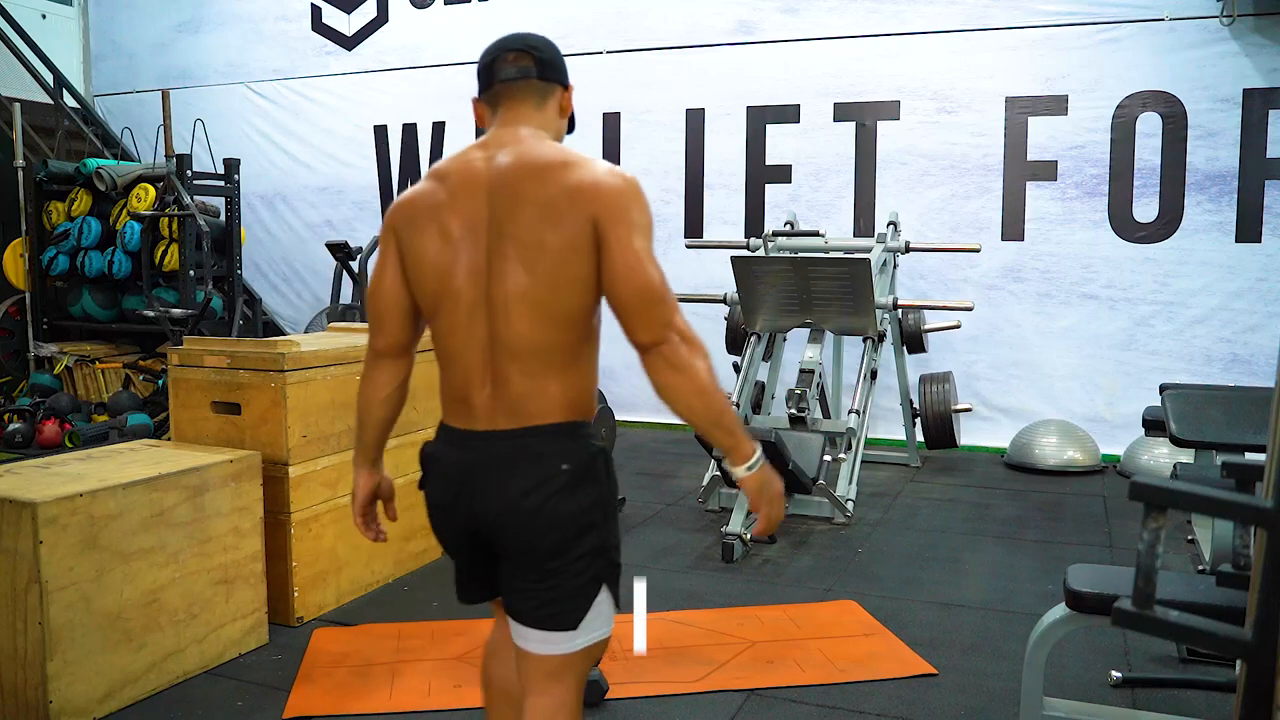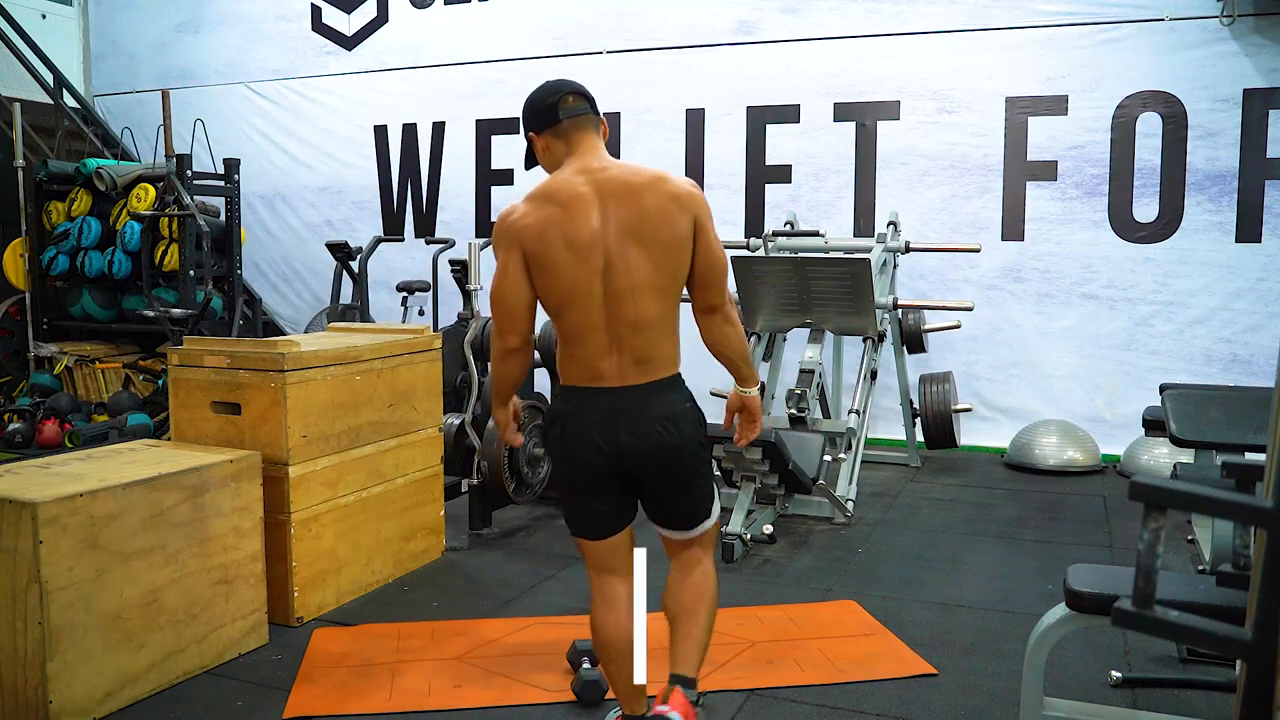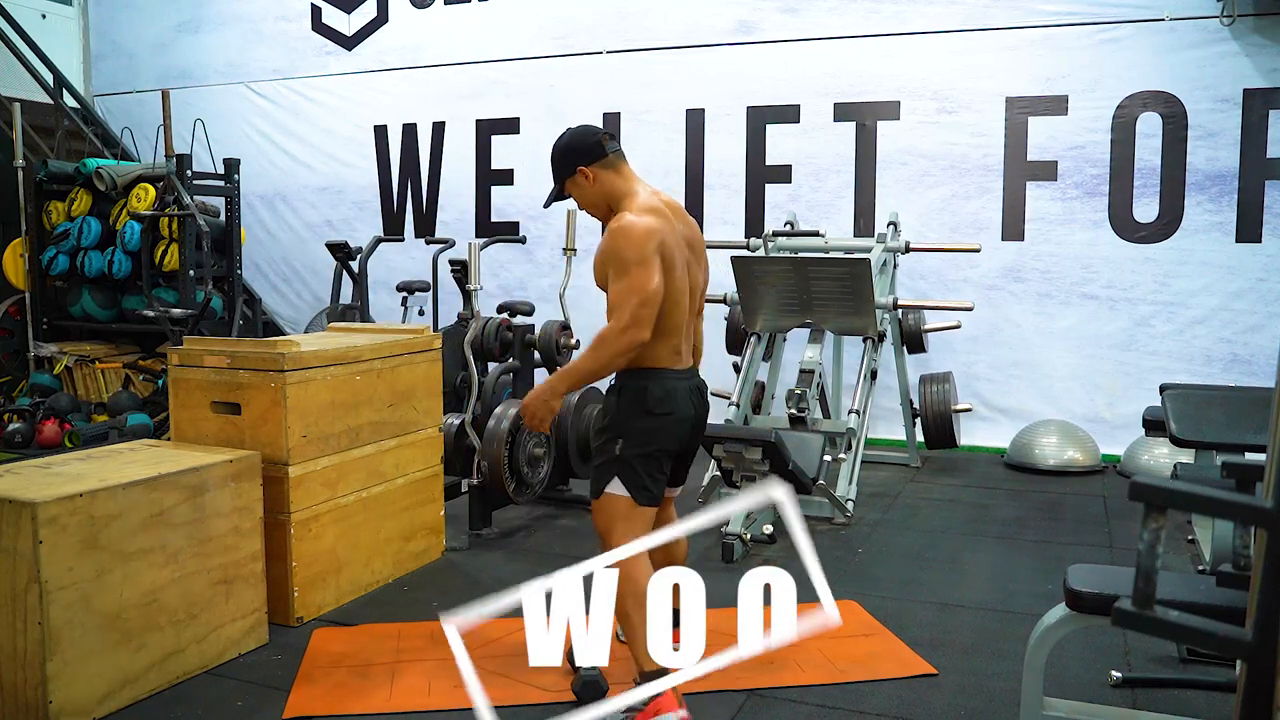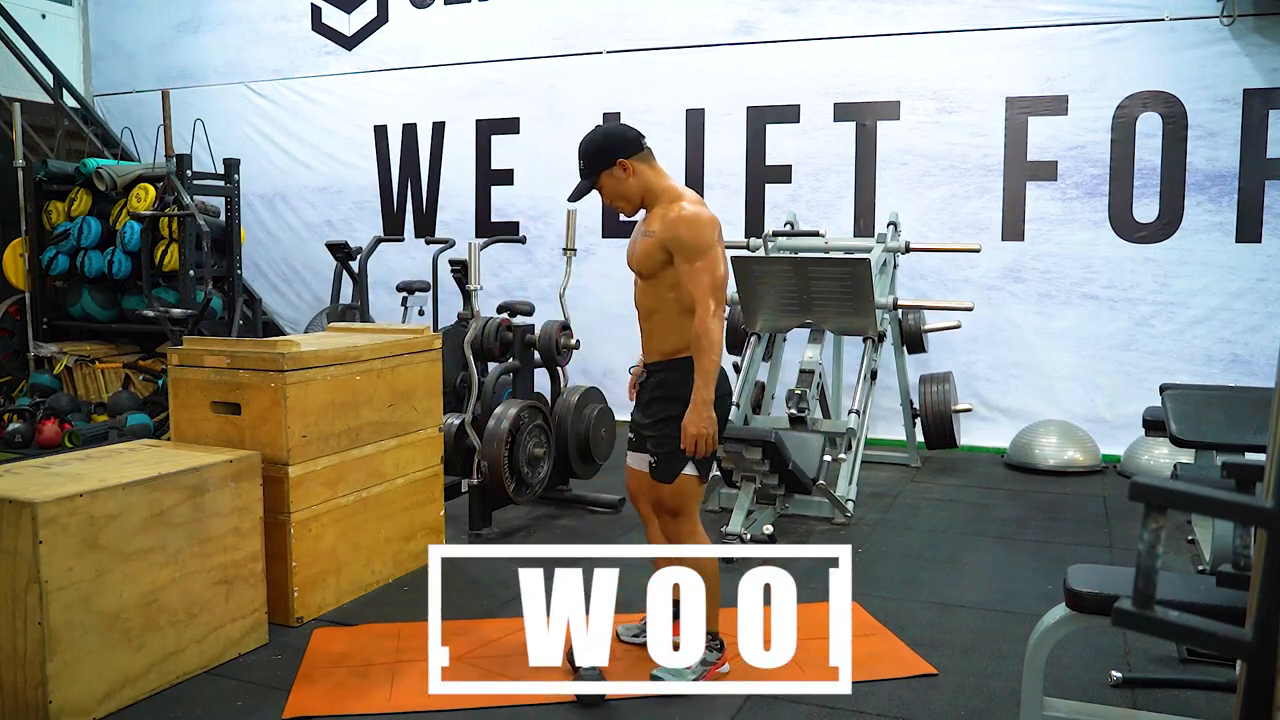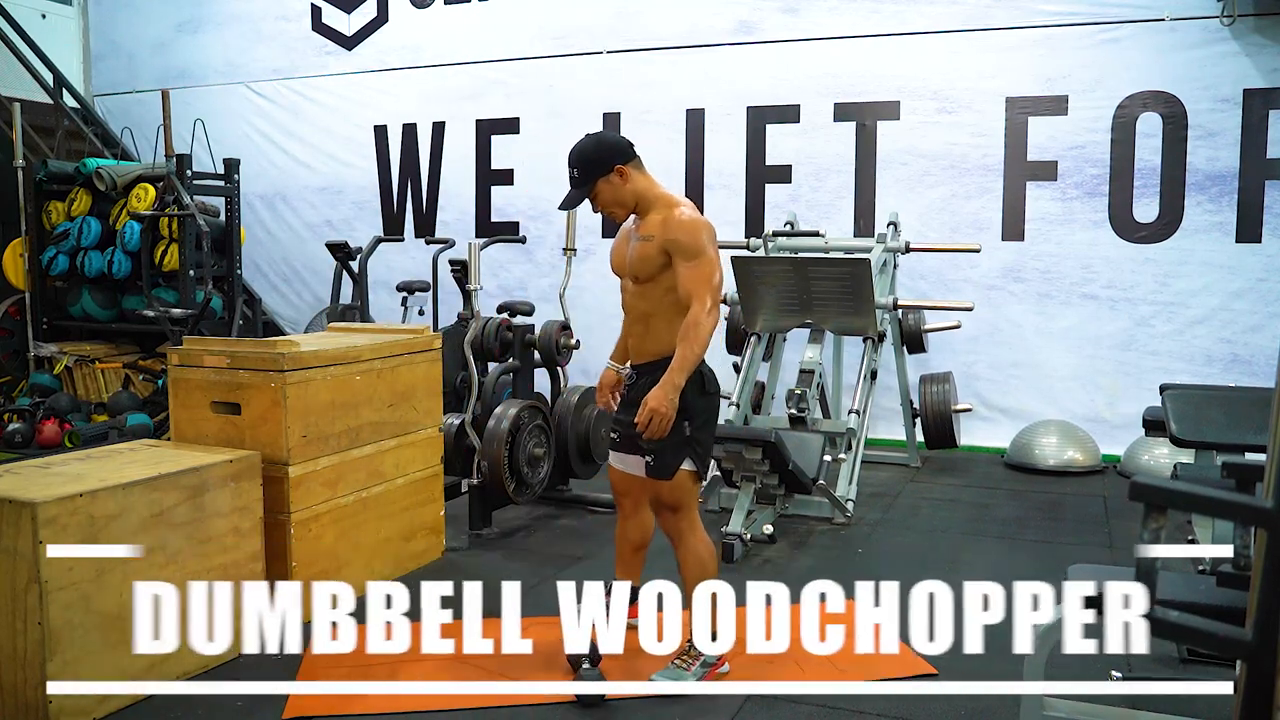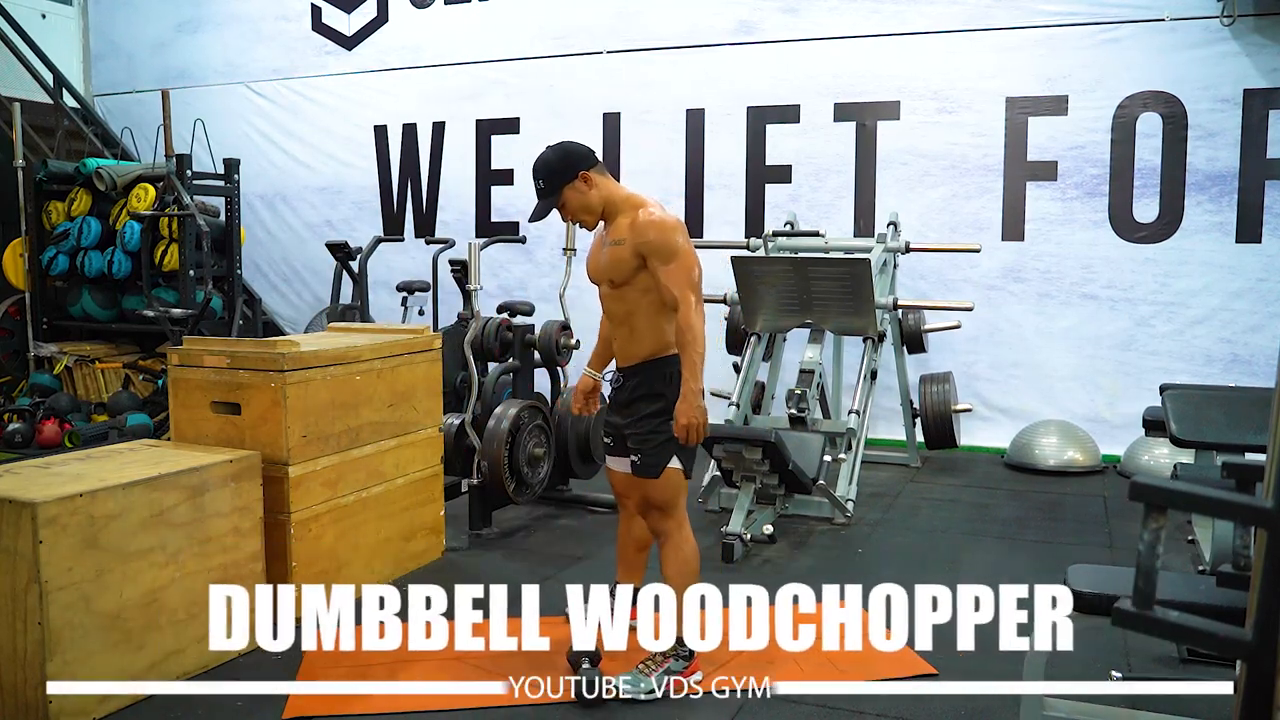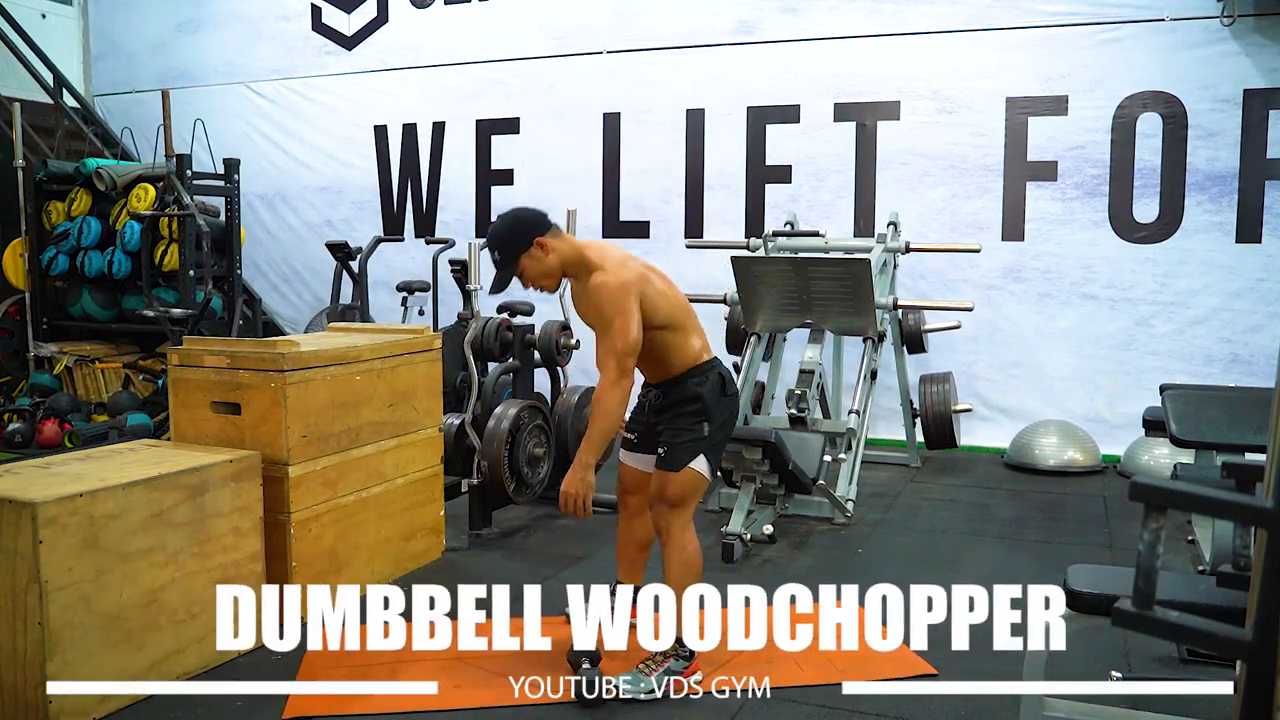
dt=0.5s
person 1, frame 1
left shoulder: (416, 204)
right shoulder: (598, 189)
left elbow: (387, 353)
right elbow: (664, 345)
left wrist: (368, 463)
right wrist: (746, 458)
left hip: (456, 470)
right hip: (555, 471)
left knee: (518, 631)
person 1, frame 2
left shoulder: (522, 218)
right shoulder: (679, 196)
left elbow: (510, 340)
right elbow: (716, 309)
left wrist: (502, 402)
right wrist: (747, 384)
left hip: (580, 420)
right hip: (664, 411)
left knee: (609, 576)
right knee: (692, 551)
person 1, frame 3
left shoulder: (630, 227)
right shoulder: (679, 219)
left elbow: (628, 330)
left wrist: (554, 388)
left hip: (646, 397)
right hip: (683, 391)
left knee: (619, 537)
right knee: (658, 515)
right ankle: (669, 625)
person 1, frame 4
left shoulder: (687, 218)
right shoulder: (653, 218)
left elbow: (708, 313)
left wrist: (702, 402)
left hip: (685, 385)
right hip: (661, 379)
left knee: (677, 514)
right knee: (646, 498)
left ankle: (710, 646)
right ankle: (676, 612)
person 1, frame 5
left shoulder: (683, 223)
right shoulder: (629, 229)
left elbow: (702, 310)
left wrist: (669, 386)
right wrist: (616, 365)
left hip: (676, 388)
right hip: (639, 380)
left knee: (677, 514)
right knee: (629, 497)
left ankle: (707, 647)
right ankle: (624, 600)
person 1, frame 6
left shoulder: (653, 224)
right shoulder: (604, 233)
left elbow: (688, 309)
left wrist: (691, 392)
right wrist: (593, 370)
left hip: (661, 384)
right hip: (627, 382)
left knee: (665, 514)
right knee: (628, 500)
left ankle: (680, 653)
right ankle: (626, 601)
person 1, frame 7
left shoulder: (609, 280)
right shoulder: (584, 267)
left elbow: (614, 382)
left wrist: (582, 466)
left hip: (701, 393)
right hip: (660, 390)
left knee: (672, 510)
right knee: (633, 497)
left ankle: (680, 657)
right ankle: (624, 609)
